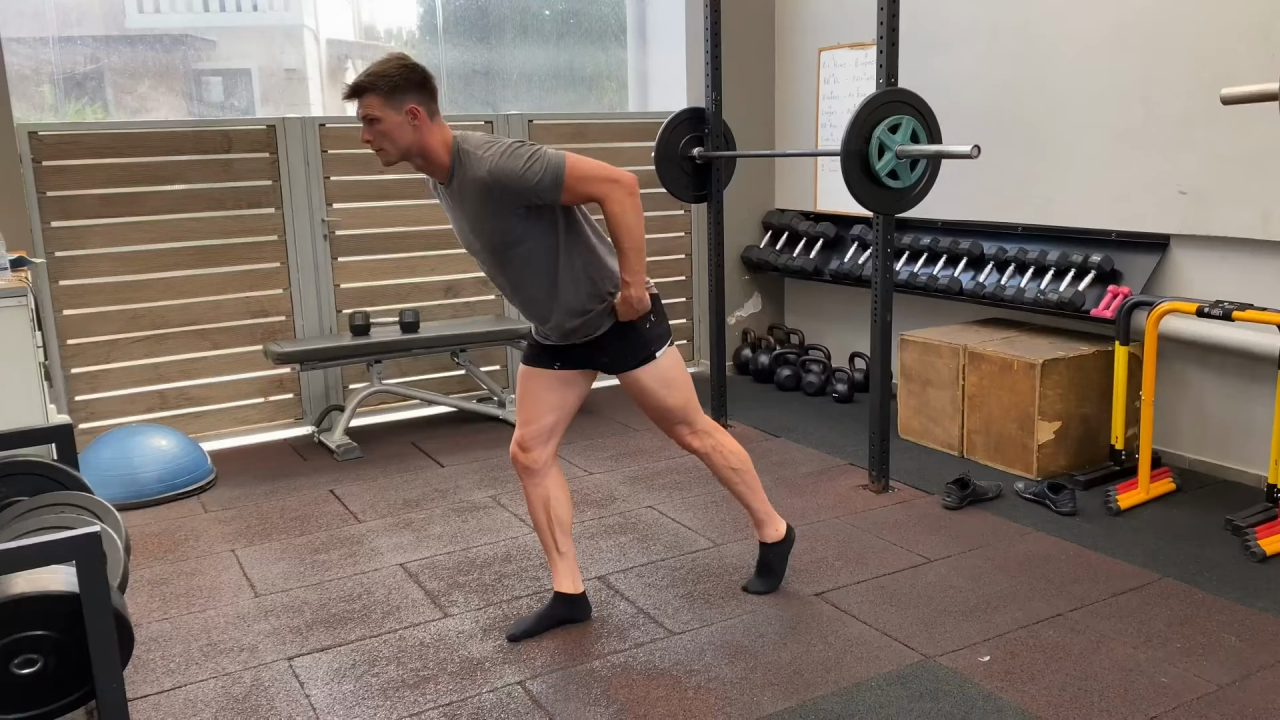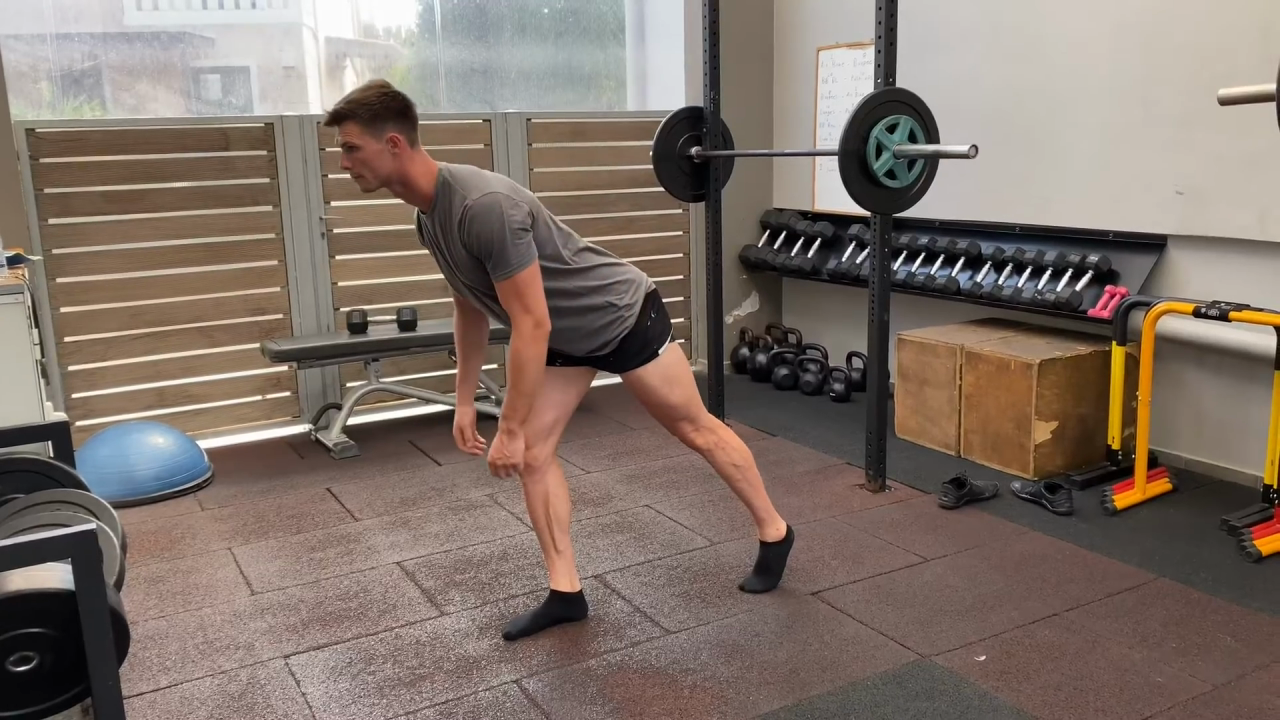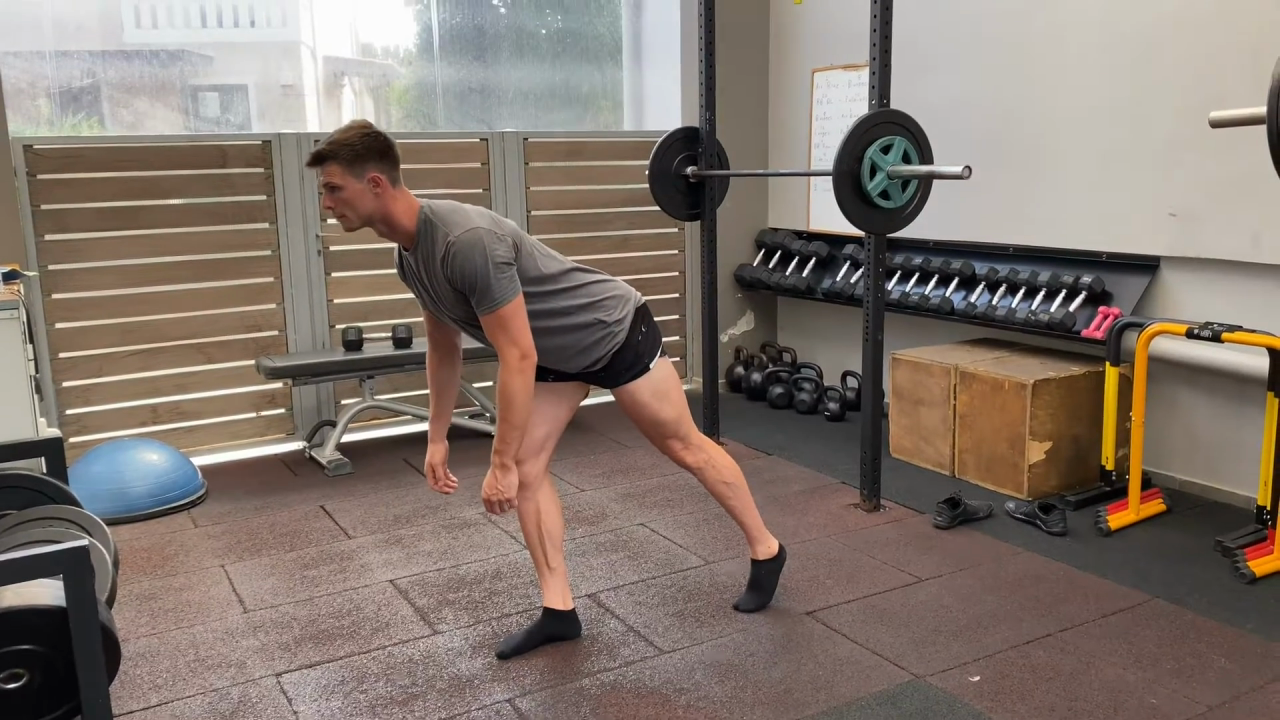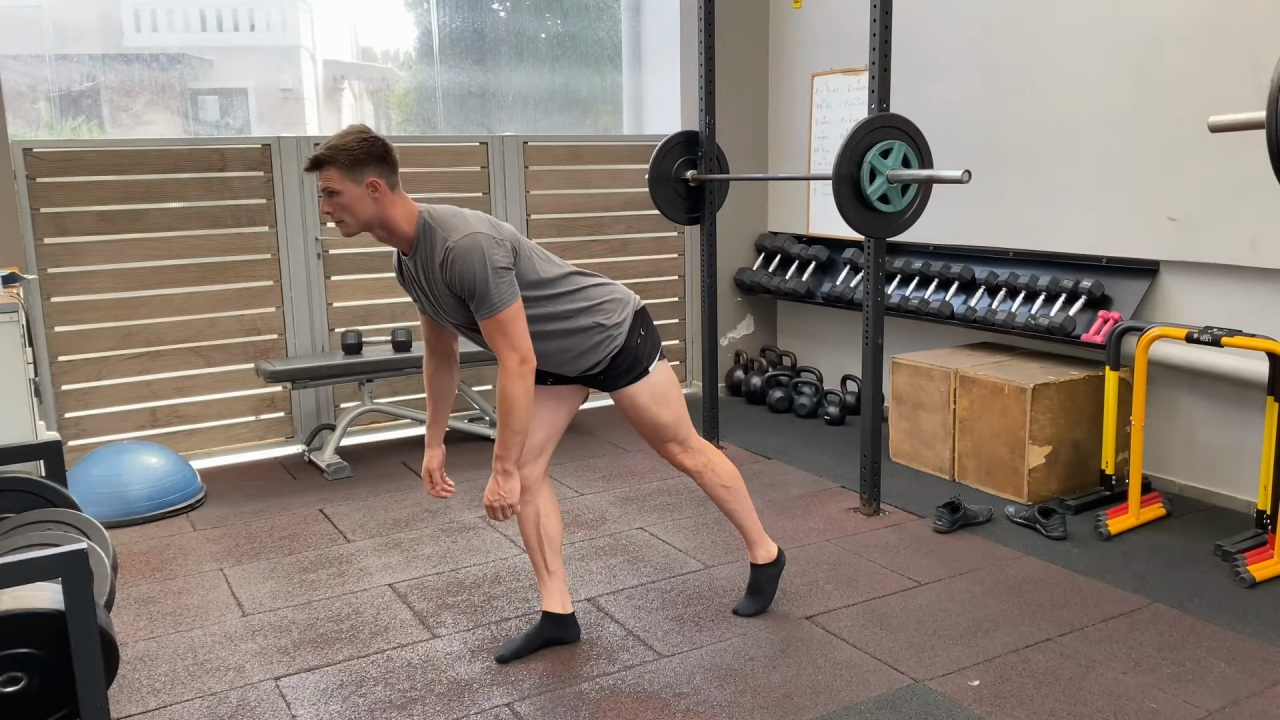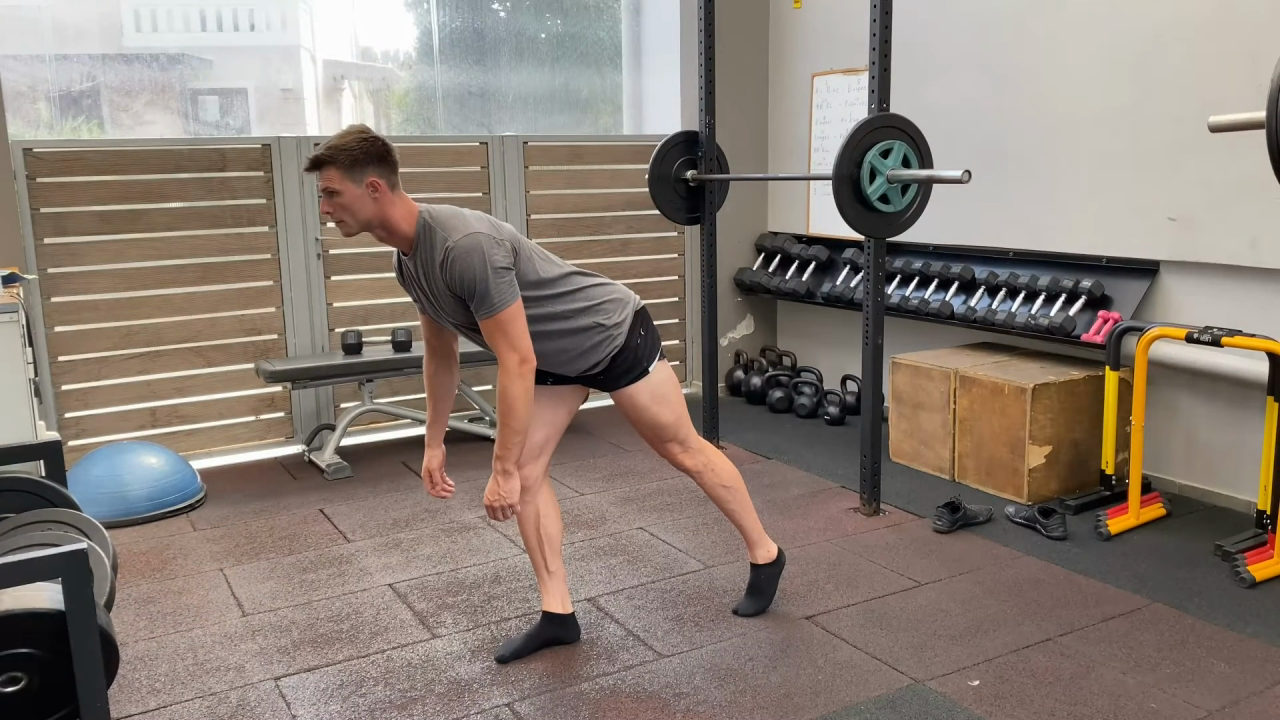
dt=1s
person 1, frame 1
left shoulder: (498, 165)
right shoulder: (440, 178)
left elbow: (618, 185)
left wrist: (634, 284)
left hip: (616, 317)
right hip: (557, 330)
left knee: (692, 431)
right knee: (529, 452)
left ankle: (774, 532)
right ankle: (568, 593)
person 1, frame 2
left shoulder: (485, 207)
right shoulder: (427, 214)
left elbow: (532, 324)
right elbow: (471, 306)
left wrist: (509, 431)
right wrist: (464, 400)
left hip: (622, 316)
right hip: (564, 336)
left knee: (695, 429)
right knee: (534, 454)
left ankle: (774, 532)
right ankle: (565, 592)
person 1, frame 3
left shoulder: (468, 242)
right shoulder: (408, 253)
left elbow: (518, 358)
right elbow: (443, 347)
left wrist: (500, 465)
right wrist: (437, 437)
left hip: (614, 331)
right hip: (556, 352)
left knee: (684, 446)
right knee: (528, 469)
left ankle: (766, 550)
right ankle: (559, 610)
person 1, frame 4
left shoulder: (467, 245)
right shoulder: (406, 259)
left elbow: (517, 362)
right elbow: (441, 354)
left wrist: (501, 470)
right wrist: (434, 442)
left hip: (614, 334)
right hip: (556, 356)
left knee: (684, 450)
right knee: (528, 473)
left ankle: (765, 554)
right ankle: (558, 615)
person 1, frame 5
left shoulder: (467, 246)
right shoulder: (406, 259)
left elbow: (517, 363)
right elbow: (440, 353)
left wrist: (501, 470)
right wrist: (434, 442)
left hip: (613, 334)
right hip: (556, 356)
left knee: (684, 451)
right knee: (528, 474)
left ankle: (765, 554)
right ankle: (557, 615)
